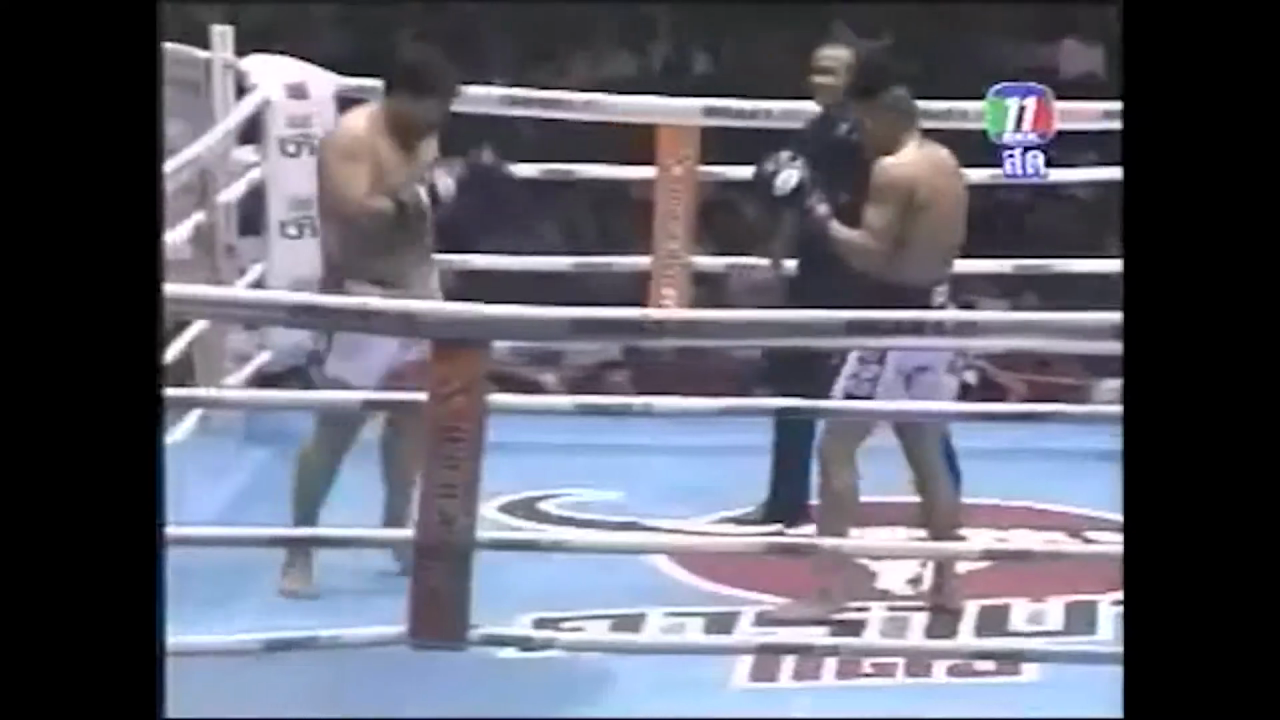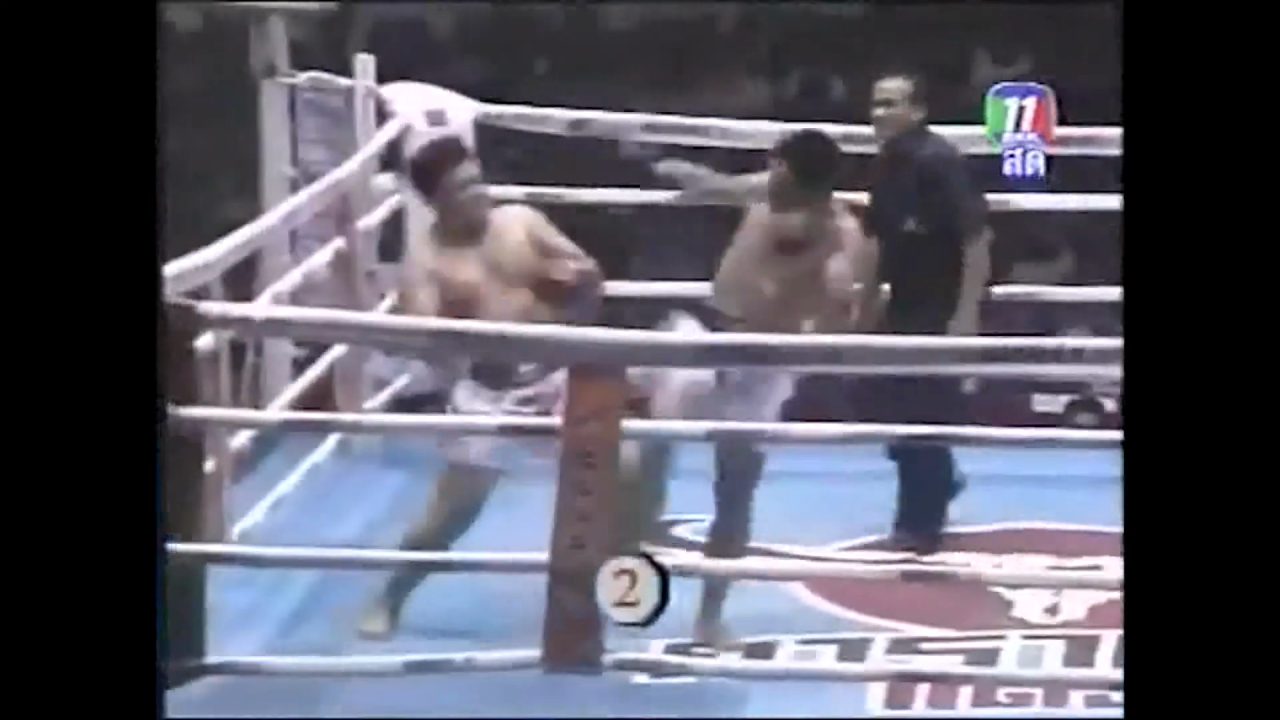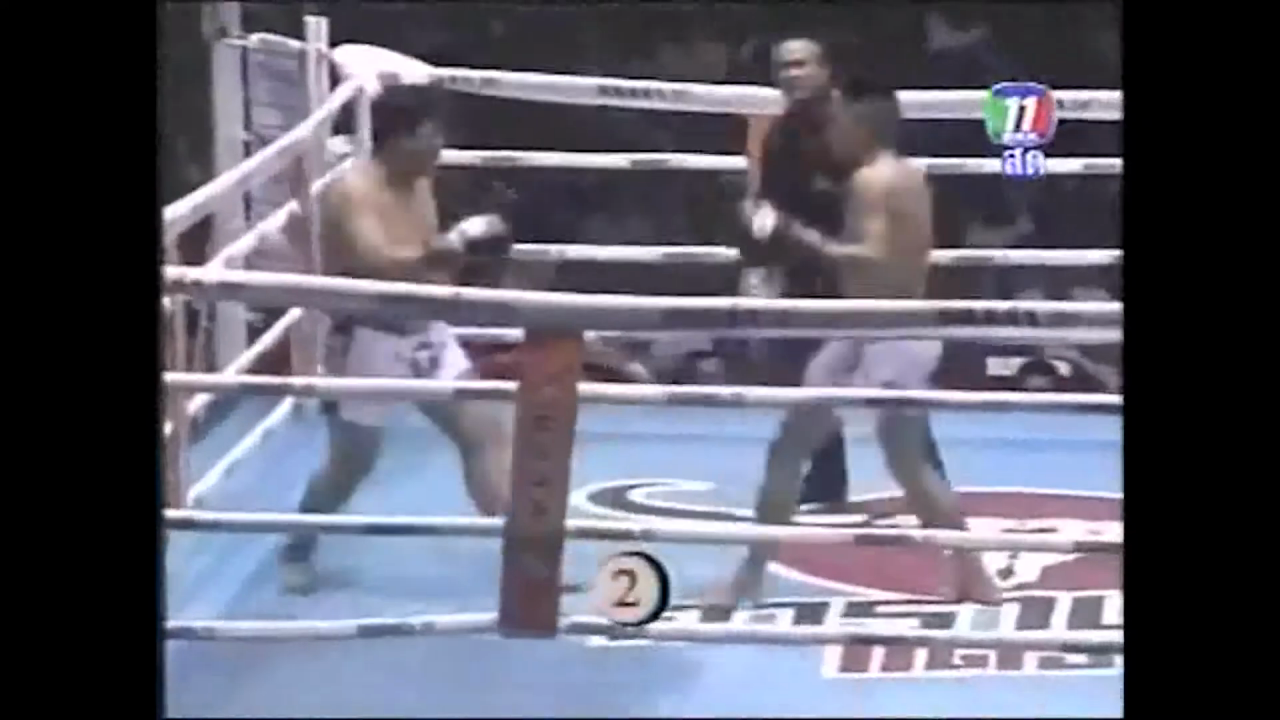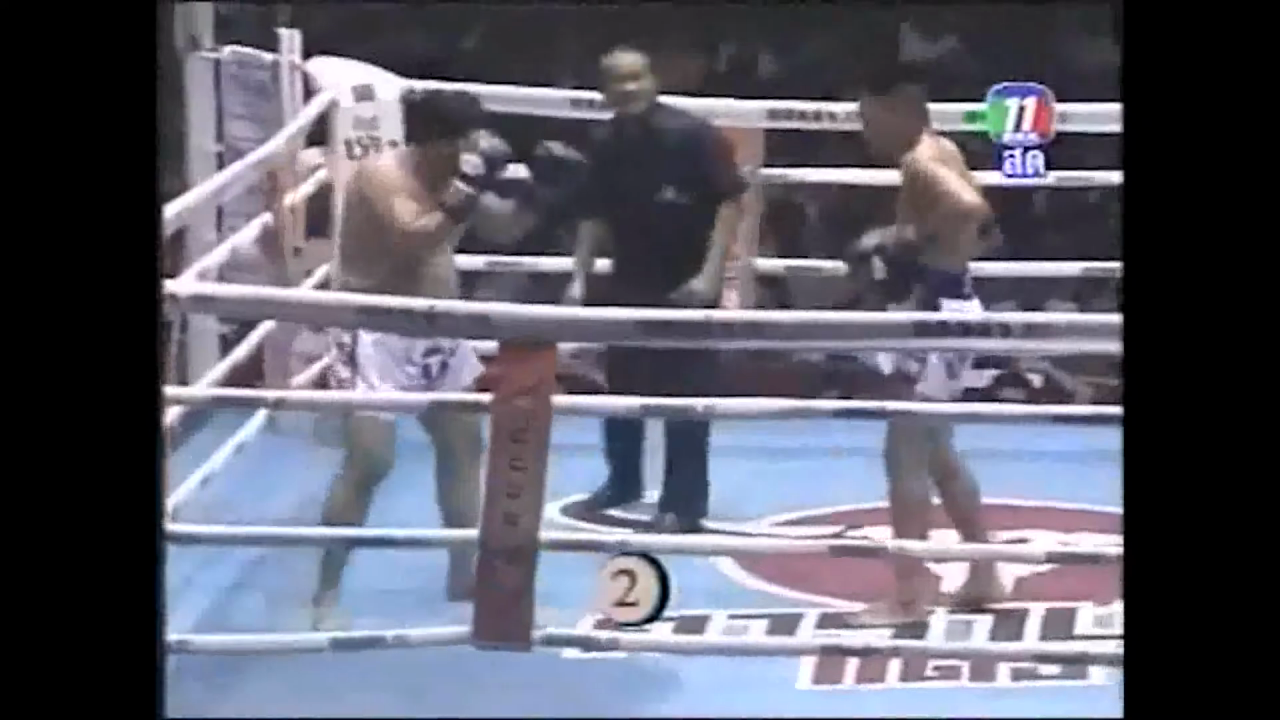
dt=1s
person 1, frame 1
left shoulder: (892, 170)
right shoulder: (947, 163)
left elbow: (870, 255)
left wrist: (815, 209)
right hip: (935, 315)
left knee: (836, 449)
right knee: (928, 455)
left ankle: (833, 587)
right ankle: (944, 583)
person 1, frame 2
left shoulder: (842, 236)
right shoulder: (767, 192)
left elbow: (835, 315)
right elbow: (717, 187)
left hip: (760, 369)
right hip: (709, 334)
left knee: (736, 492)
left ankle: (709, 613)
person 1, frame 3
left shoulder: (870, 180)
right shoulder: (908, 179)
left elbow: (872, 261)
left wrist: (794, 237)
left hip: (874, 336)
right hip: (913, 337)
left knee: (790, 445)
right knee: (910, 459)
left ankle: (751, 574)
right ankle: (971, 573)
person 1, frame 4
left shoulder: (921, 159)
right shoulder: (944, 151)
left elbow: (973, 208)
right elbow: (983, 226)
left wrist: (907, 240)
right wrist: (919, 242)
left hip: (934, 307)
right hip: (949, 303)
left knee: (904, 452)
right knee: (936, 447)
left ankle: (911, 593)
right ankle: (982, 574)
person 2, frame 1
left shoulder: (420, 137)
right shoulder: (352, 136)
right elbow: (354, 215)
left wrist: (460, 186)
right wrist: (431, 195)
left hip: (415, 287)
right hip: (364, 294)
left knee: (417, 413)
right knee: (339, 424)
left ankle: (396, 526)
right ankle: (298, 550)
person 2, frame 2
left shoulder: (522, 220)
right shoulder: (424, 259)
left elbow: (588, 273)
left wrist: (580, 283)
left hip: (555, 373)
right hip: (489, 388)
right knee: (455, 507)
right ankle: (389, 599)
person 2, frame 3
left shoulder: (418, 181)
right shoulder: (352, 191)
right elbow: (379, 266)
right wrist: (463, 241)
left hip: (425, 335)
right hip: (372, 343)
left knee: (491, 433)
right knee: (351, 467)
right ankle: (297, 551)
person 2, frame 4
left shoulder: (449, 178)
right shoulder: (381, 174)
right elbow: (411, 240)
right wrist: (468, 187)
left hip: (438, 336)
right hip: (377, 337)
left knee: (464, 443)
right knee: (368, 463)
left ankle: (465, 572)
right ankle: (326, 590)
person 3, frame 1
right shoulder: (814, 135)
right elbow: (791, 204)
right wrist: (775, 264)
right hip: (817, 280)
right knee: (792, 385)
right ankle: (785, 501)
person 3, frame 2
left shoulder: (939, 161)
right shoulder: (888, 165)
left elbow: (977, 236)
left wrist: (968, 311)
right wrist: (866, 295)
left hip: (941, 307)
right hip: (907, 301)
left knee: (922, 410)
right knee: (893, 403)
left ankle: (920, 523)
right ankle: (937, 483)
person 3, frame 3
right shoulder: (780, 135)
right elbow: (770, 207)
right wrist: (760, 271)
right hip: (805, 274)
right knee: (806, 379)
right ankle: (826, 479)
person 3, frame 4
left shoulder: (693, 135)
right shoulder: (604, 147)
left elbow: (730, 204)
right elbow: (595, 219)
left wrist: (711, 274)
right wrist: (579, 279)
left hip: (687, 282)
right hip: (630, 279)
left knee: (685, 392)
right knee: (622, 384)
left ankle: (684, 502)
right ankle: (624, 479)
